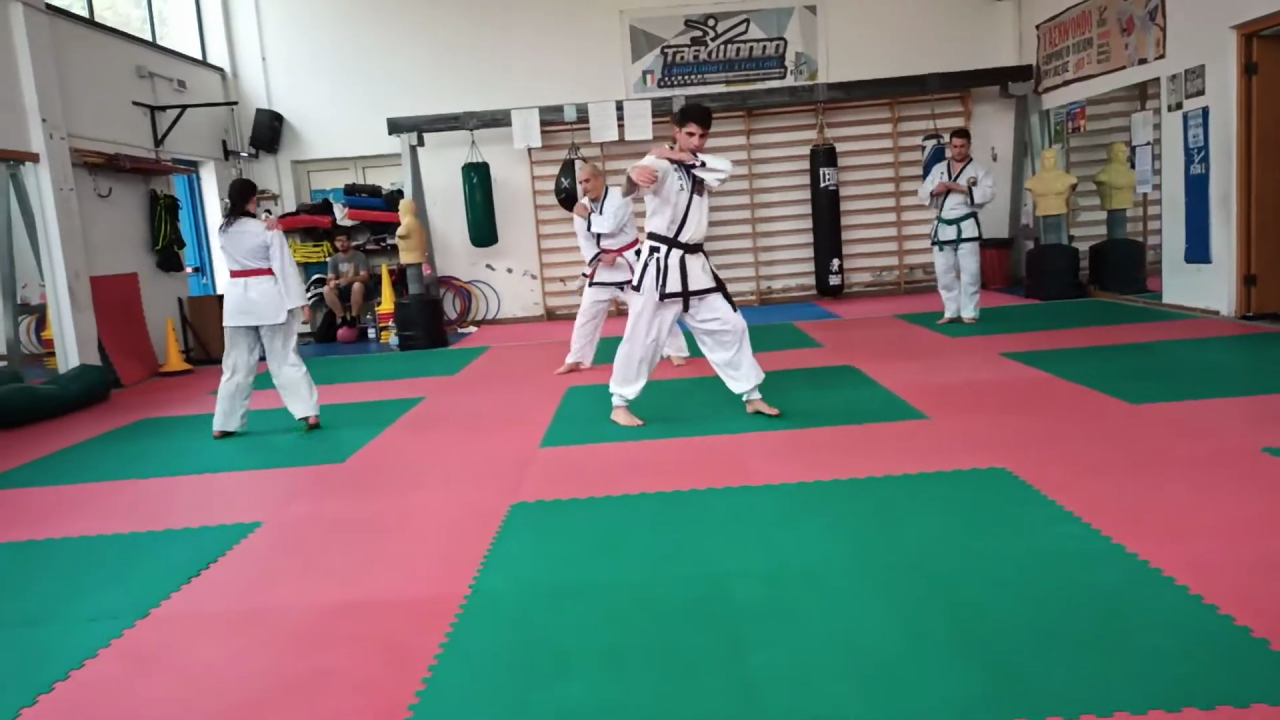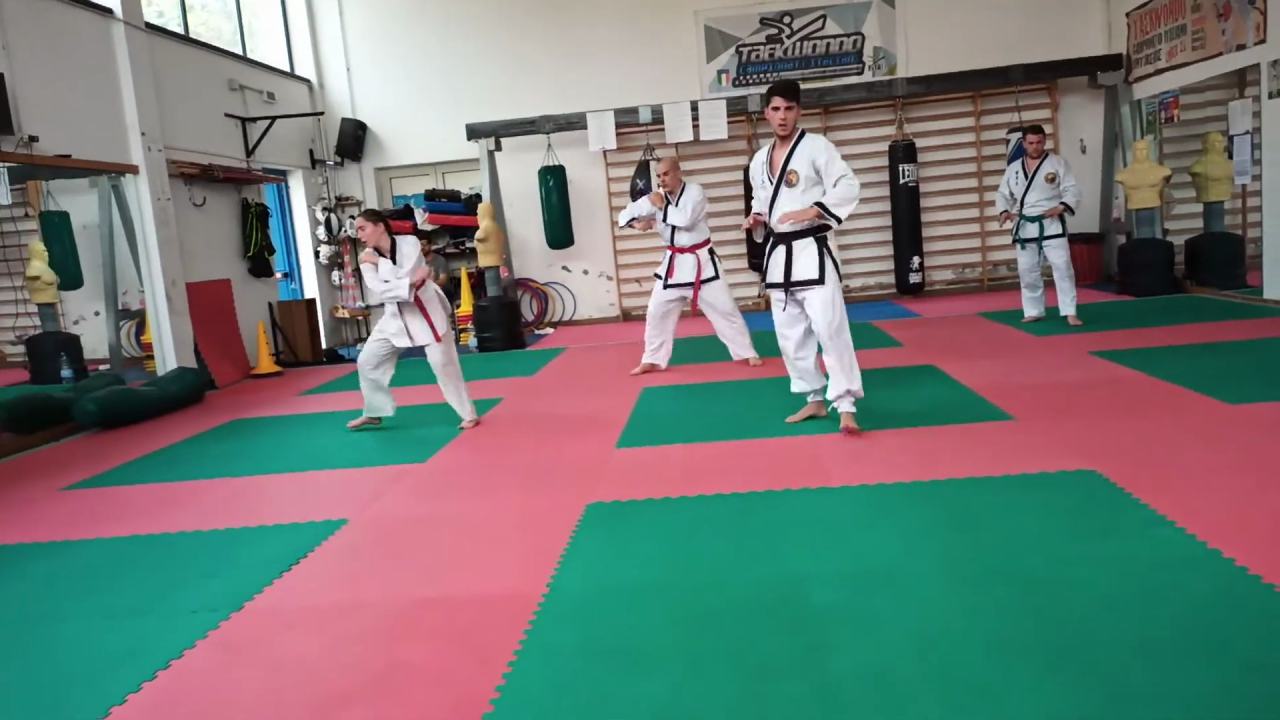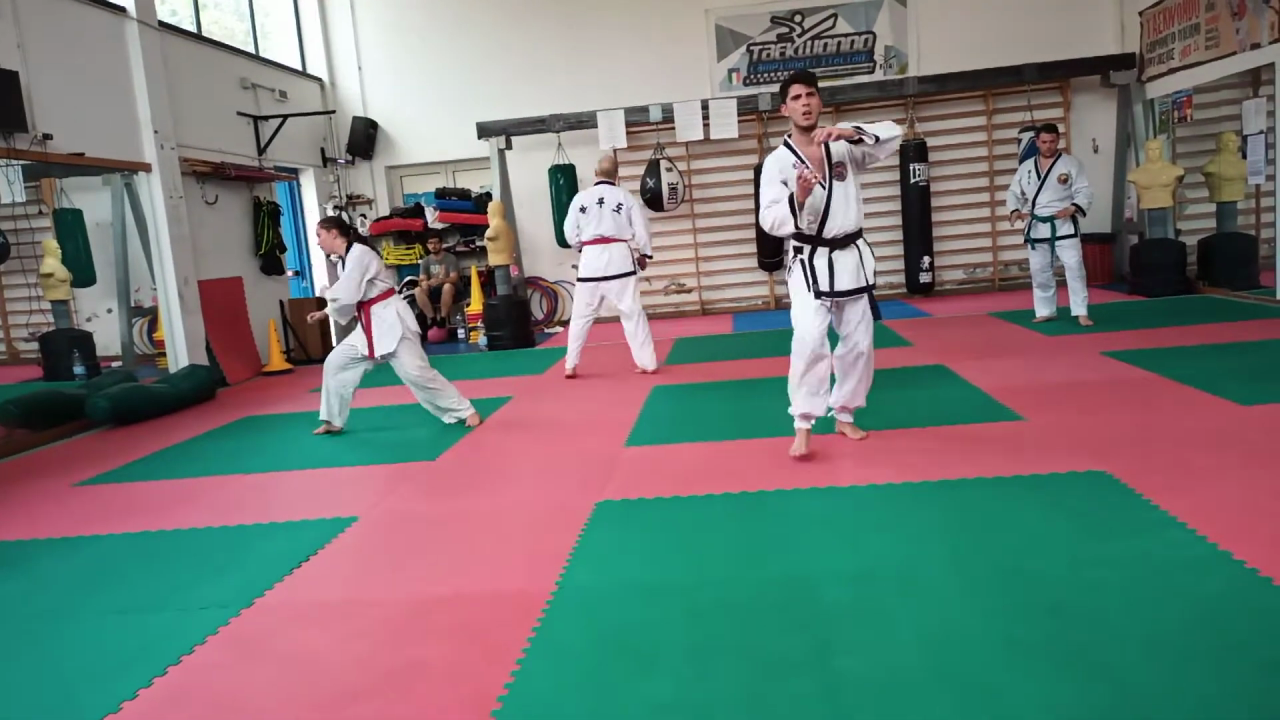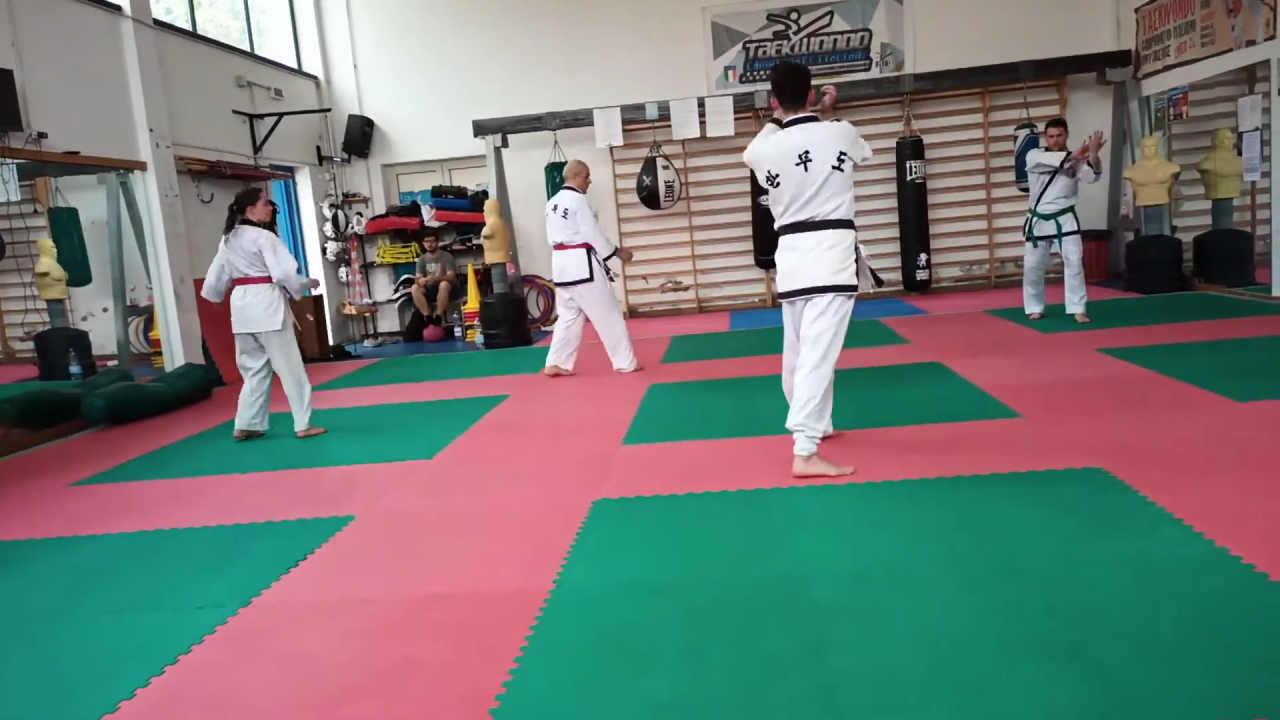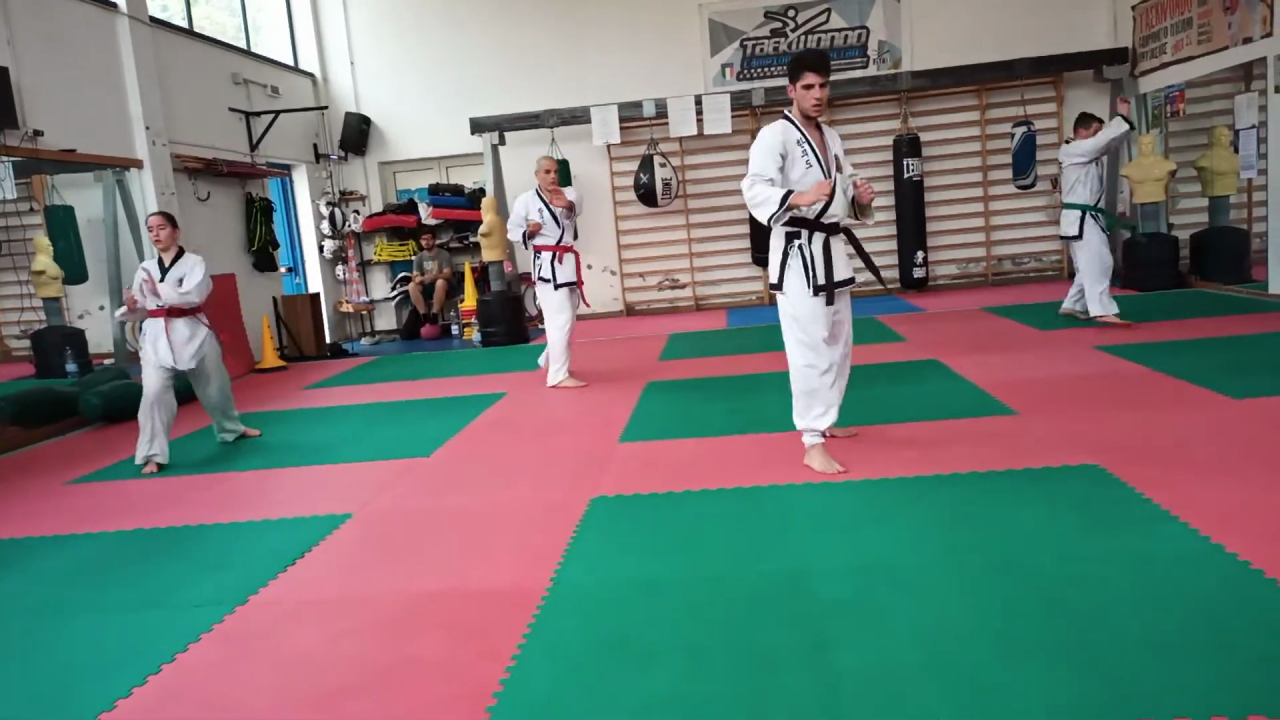
dt=1s
person 1, frame 1
left shoulder: (697, 166)
right shoulder: (659, 163)
left elbow: (725, 168)
right elbow: (641, 176)
left wrist: (687, 158)
right wrist: (634, 174)
left hip: (695, 263)
right hip: (661, 263)
left knee: (729, 327)
right knee: (643, 336)
left ankle: (752, 395)
right ankle: (620, 403)
person 1, frame 2
left shoulder: (817, 146)
right shoulder: (760, 159)
left elbow: (848, 187)
left wrist: (811, 211)
right wrist: (757, 217)
left hip: (812, 250)
right hip: (778, 253)
left knee: (829, 326)
right knee: (791, 334)
left ankle: (846, 406)
right ankle: (815, 398)
person 1, frame 3
left shoulder: (843, 141)
right shoulder: (777, 162)
left elbow: (892, 135)
right elbow: (771, 219)
left wrist: (849, 132)
right wrist: (798, 198)
left hip: (852, 256)
right hip: (809, 263)
left knee: (858, 345)
right knee: (810, 342)
left ankle: (844, 414)
right ankle: (803, 424)
person 1, frame 4
left shoulder: (762, 149)
right shoulder: (840, 133)
right elbow: (860, 151)
left wrist: (783, 117)
right wrist: (829, 112)
left hip: (790, 253)
right hip: (831, 250)
left knee: (799, 348)
right knee: (819, 350)
left ankle: (811, 425)
right ankle: (805, 453)
person 1, frame 5
left shoulder: (831, 137)
right shoulder: (775, 135)
left elbow: (840, 189)
right elbow: (755, 189)
left wrist: (860, 198)
right wrist: (799, 199)
left hip: (831, 248)
right hip: (796, 251)
left knee: (837, 344)
right knee: (811, 348)
left ankle: (822, 421)
right ankle: (813, 443)
person 2, frame 1
left shoulder: (224, 230)
right shoulder: (269, 232)
right elbow: (285, 267)
left wrist: (269, 228)
right wrist: (300, 302)
left hip: (237, 300)
right hip: (269, 298)
left knee: (236, 365)
right knee: (286, 359)
left ankle: (224, 424)
right ankle: (308, 412)
person 2, frame 2
left shoulder: (409, 243)
right shoulder: (369, 258)
left elbow: (407, 275)
right elbow: (379, 289)
left wrist: (379, 261)
right wrist: (412, 280)
left hip: (426, 307)
right hip: (396, 313)
left knee: (442, 362)
right knee: (368, 361)
left ankle: (468, 414)
right ankle: (375, 412)
person 2, frame 3
left shoulder: (359, 254)
right shoulder: (344, 261)
left elbow: (347, 295)
left wrist: (329, 294)
right wrist: (326, 313)
left hip: (391, 319)
right hip: (370, 324)
left knee: (417, 372)
right knee: (336, 364)
left ankle: (464, 410)
right ankle: (333, 421)
person 2, frame 4
left shoulder: (228, 239)
right shoulder: (265, 238)
left elbow: (218, 274)
right elbow: (284, 273)
left wrist: (215, 294)
right wrist: (307, 284)
left hip: (241, 305)
right hip: (268, 304)
left knee: (254, 368)
right knee: (290, 366)
left ankle: (246, 425)
right ankle: (303, 424)
person 2, frame 5
left shoulder: (194, 263)
right shoulder: (145, 269)
left elbow: (192, 296)
right elbow: (137, 311)
left wrist: (158, 290)
right wrist: (130, 308)
left hip: (192, 335)
right hip: (156, 338)
left knee: (215, 391)
right knee: (154, 393)
left ankle: (232, 429)
right ankle: (153, 455)
person 3, frame 1
left shoulder: (618, 195)
right shoulder: (582, 206)
left elbow: (609, 227)
right elbow: (586, 240)
left wrist: (587, 216)
right wrist: (600, 259)
left hip: (630, 260)
right hip: (602, 264)
right knee: (587, 314)
left ankle: (676, 351)
right ankle: (577, 359)
person 3, frame 2
left shoulder: (695, 192)
right shoulder: (657, 197)
left elbow: (686, 218)
right elbow: (626, 214)
left wrist: (662, 206)
right wrist: (636, 222)
left hip: (701, 260)
right hip: (674, 262)
left knee: (724, 308)
right knee: (657, 311)
left ankle: (747, 353)
right ankle: (652, 360)
person 3, frame 3
left shoulder: (580, 198)
right shoulder: (626, 197)
left elbow: (570, 233)
right elbow: (641, 230)
right wrist: (643, 255)
left hip: (591, 260)
right hip: (620, 258)
left knee: (581, 315)
right knee: (632, 313)
left ankle: (571, 365)
right ankle: (646, 362)
person 3, frame 4
left shoulder: (552, 202)
right shoulder: (579, 200)
right elbow: (592, 234)
right wrist: (617, 252)
left hip: (560, 262)
right hip: (582, 262)
left knee: (568, 315)
right knee: (608, 314)
left ankle: (556, 362)
right ankle: (625, 362)
person 3, frame 5
left shoulder: (569, 193)
right shoulder: (525, 200)
left elbow: (574, 209)
right elbow: (512, 232)
left wrist: (566, 205)
right wrist: (529, 232)
left hip: (568, 261)
right hip: (546, 264)
left knee: (565, 318)
right knee: (560, 319)
left ankle: (550, 360)
right ankle: (558, 375)
person 4, frame 1
left shoulder: (978, 169)
right shoulder: (938, 169)
left elbow: (987, 193)
right elbow: (922, 192)
left wrist: (960, 188)
right wrist: (933, 192)
left hip: (966, 227)
right hip: (942, 227)
left knee: (970, 271)
right knee: (944, 273)
left ankle: (968, 313)
right ankle: (951, 312)
person 4, frame 2
left shoulder: (1058, 163)
right shoulder: (1013, 168)
left elbow: (1072, 191)
right elbow: (1003, 194)
left wrist: (1061, 207)
right wrist: (1004, 211)
left hip: (1051, 225)
right hip: (1025, 227)
left knee: (1062, 267)
right knee: (1027, 271)
left ankle: (1070, 313)
right ankle: (1033, 311)
person 4, frame 3
left shoulder: (1071, 164)
right shoulder: (1026, 167)
left elbow: (1085, 192)
right elbow: (1014, 193)
left wrist: (1073, 208)
right wrist: (1015, 210)
left hip: (1064, 225)
right hip: (1037, 227)
left knee: (1074, 267)
right knee: (1040, 271)
left ankle: (1081, 312)
right ankle: (1045, 311)
person 4, frame 4
left shoulder: (1078, 160)
right shoulder: (1035, 155)
left elbow: (1090, 175)
right elbow: (1045, 160)
left wrist: (1093, 155)
right wrist: (1072, 157)
left hip: (1065, 220)
right hip: (1038, 221)
left knee: (1074, 263)
right knee: (1033, 267)
left ankle: (1078, 309)
right ankle: (1035, 308)
person 4, frame 5
left shoulder: (1089, 149)
right shoulder: (1073, 150)
left elbow: (1106, 138)
right elbow: (1104, 138)
left wrist: (1120, 122)
right wrist: (1122, 118)
left hip: (1089, 217)
right hip: (1080, 219)
left knee: (1087, 266)
right knee: (1101, 263)
left ankle: (1072, 306)
right ankle: (1103, 311)
